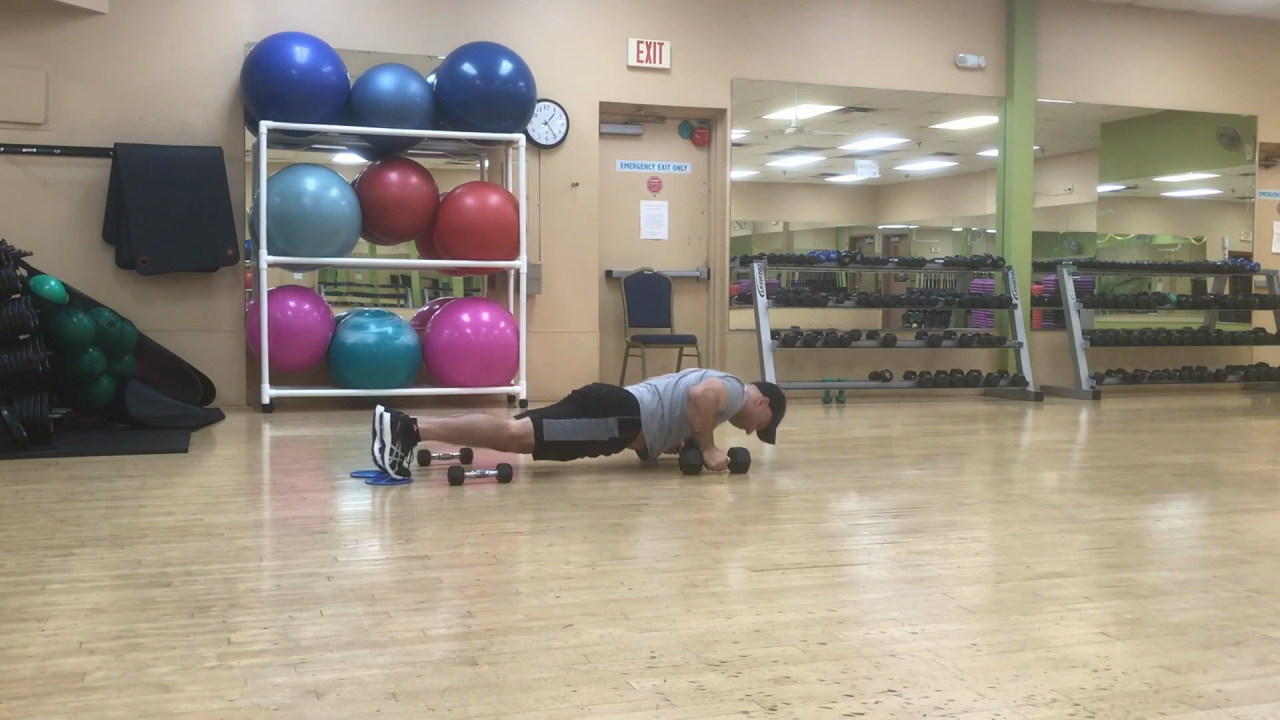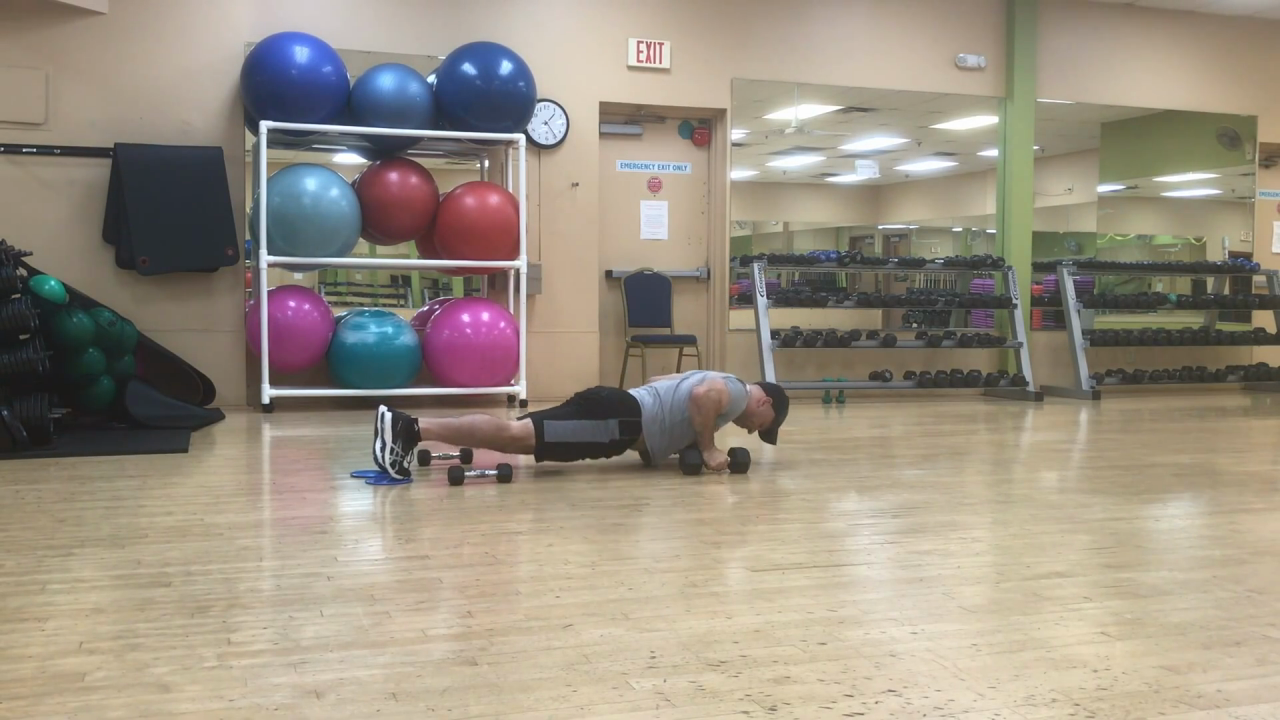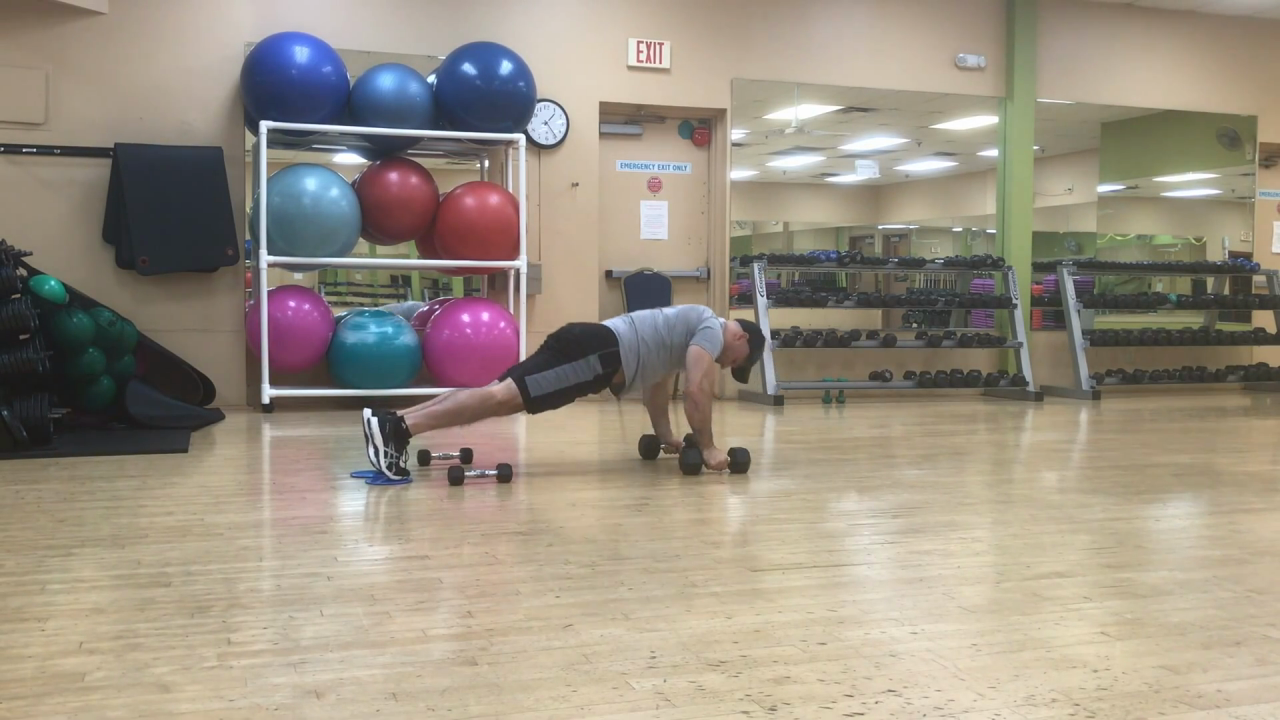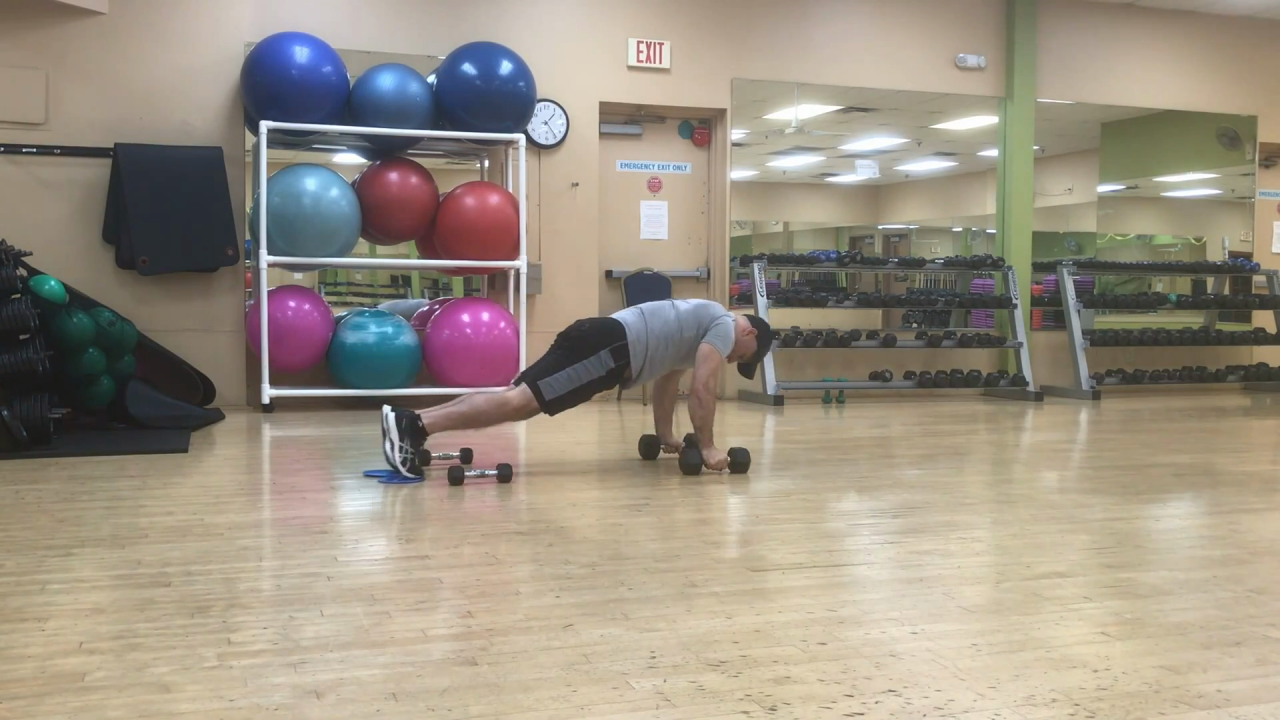
dt=0.5s
person 1, frame 1
left shoulder: (716, 384)
right shoulder: (734, 392)
left elbow: (654, 380)
right elbow: (700, 396)
left wrist: (669, 435)
right wrist: (706, 449)
left hip: (616, 408)
right hip: (621, 418)
left knee: (515, 431)
right knee: (516, 433)
left ankle: (404, 426)
right ankle: (410, 429)
person 1, frame 2
left shoulder: (718, 386)
right shoulder: (737, 393)
left elbow: (656, 379)
right elbow: (702, 397)
left wrist: (672, 433)
right wrist: (707, 449)
left hip: (619, 410)
right hip: (623, 420)
left knee: (516, 431)
right knee: (517, 435)
left ankle: (407, 425)
right ankle: (412, 428)
person 1, frame 3
left shoulder: (693, 331)
right shoulder: (712, 330)
left elbow: (657, 381)
right elbow: (696, 390)
left wrist: (665, 436)
right wrist: (707, 447)
left hip: (595, 349)
right hip: (600, 353)
left knee: (500, 395)
right knee: (503, 398)
left ankle: (393, 421)
right ankle: (399, 428)
person 1, frame 4
left shoulder: (702, 325)
right shoulder: (724, 327)
left elbow: (667, 379)
right elbow: (702, 389)
left wrist: (666, 436)
right wrist: (707, 447)
left hip: (605, 340)
right hip: (612, 347)
left knee: (514, 397)
right knee: (518, 402)
left ankle: (411, 420)
right ankle: (414, 425)
